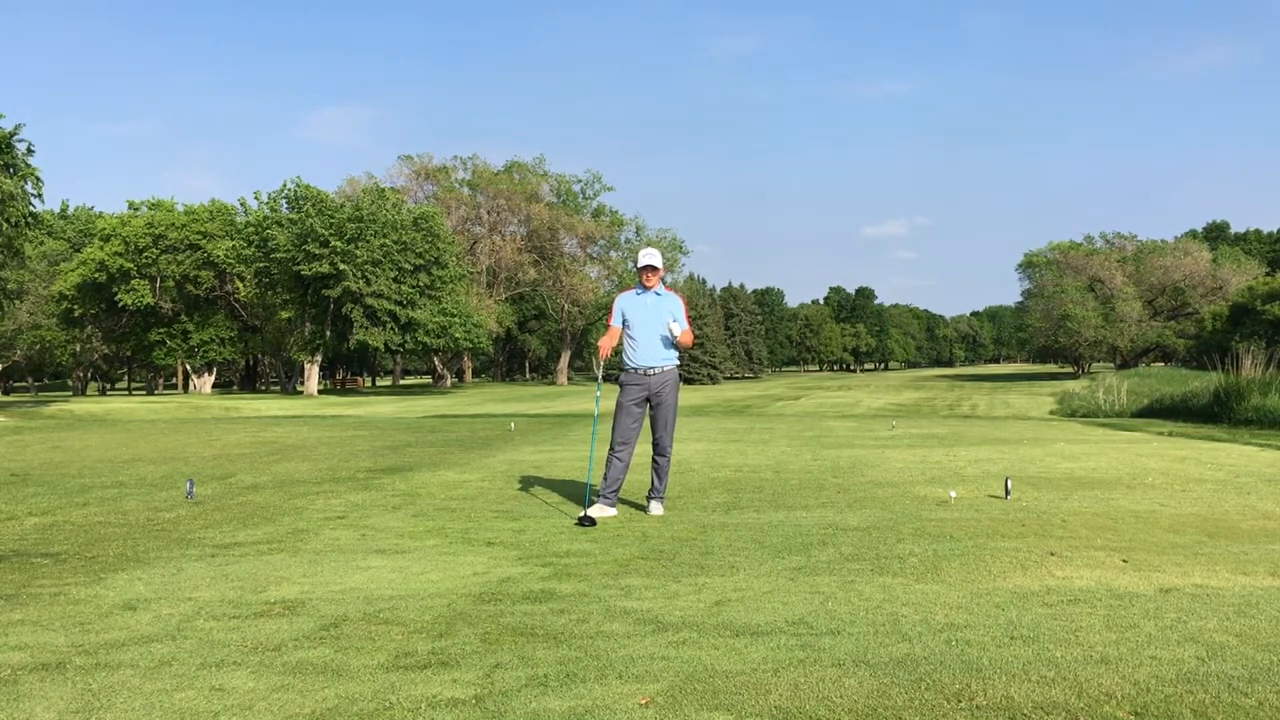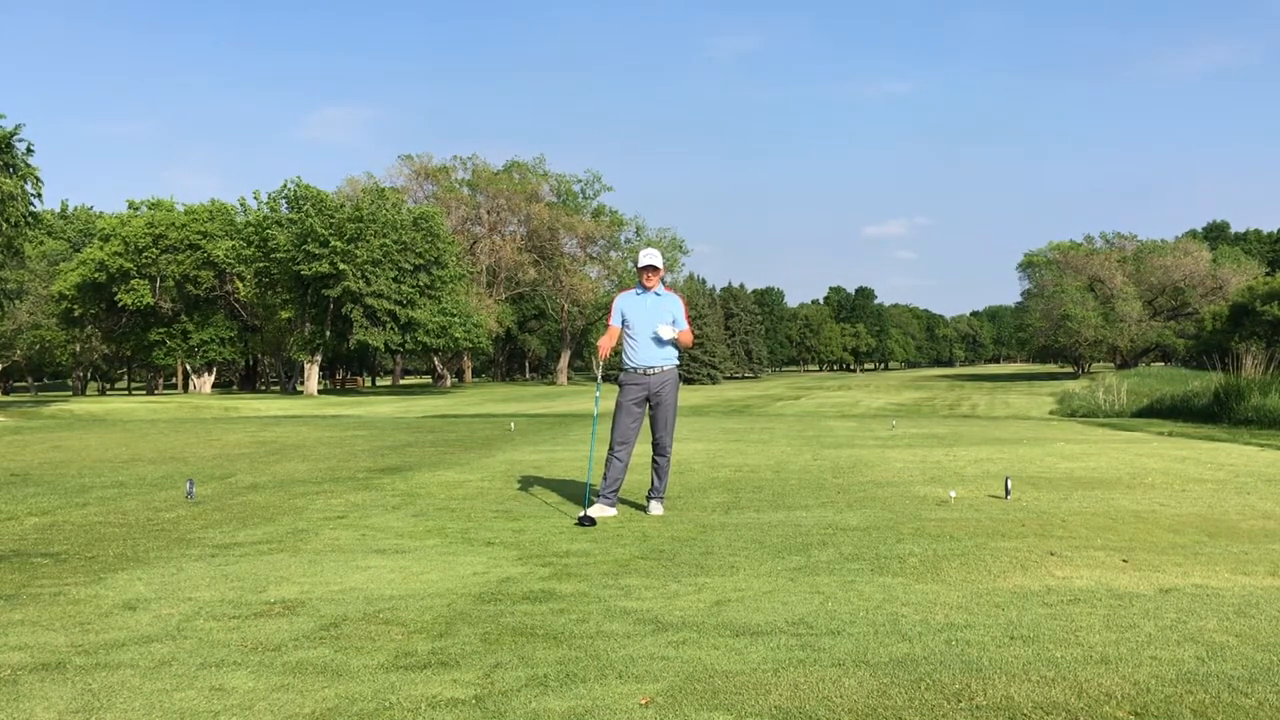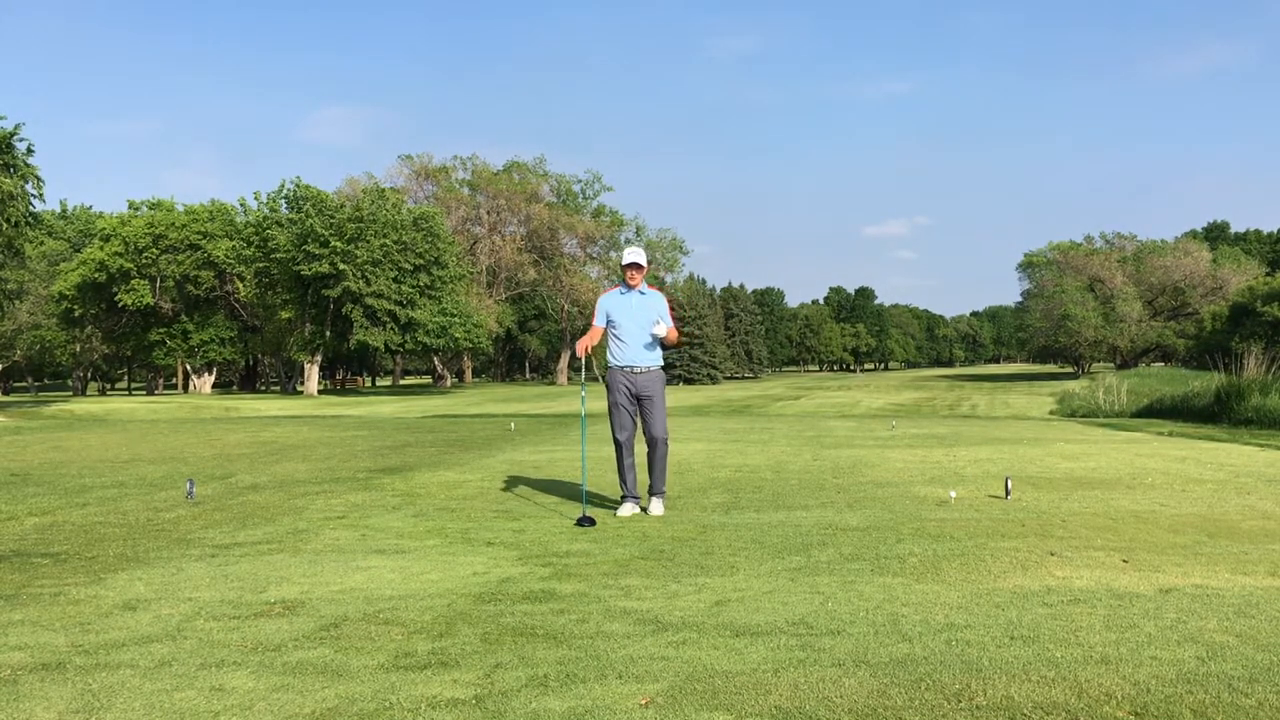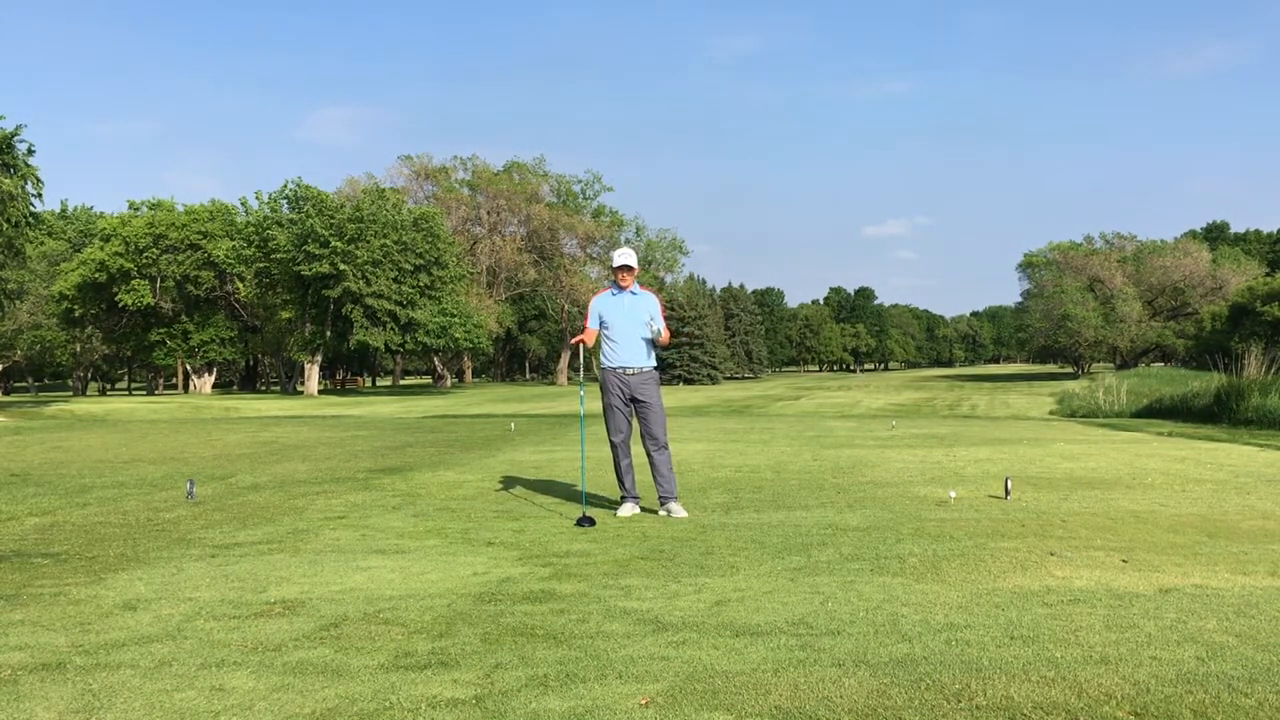
dt=0.7s
person 1, frame 1
left shoulder: (674, 300)
right shoulder: (623, 300)
left elbow: (688, 340)
right elbow: (613, 334)
left wrist: (678, 335)
right wrist: (605, 341)
left hip: (665, 377)
right hip: (633, 378)
left knee: (662, 443)
right knee: (621, 441)
left ankle: (656, 498)
right ankle: (606, 501)
person 1, frame 2
left shoulder: (674, 301)
right shoulder: (623, 299)
left elbow: (688, 340)
right elbow: (612, 334)
left wrist: (674, 334)
right wrist: (604, 341)
left hip: (665, 377)
right hip: (632, 377)
left knee: (662, 442)
right knee: (620, 440)
left ankle: (656, 498)
right ankle: (606, 500)
person 1, frame 3
left shoulder: (657, 298)
right shoulder: (607, 299)
left elbow: (673, 337)
right elbow: (595, 333)
left wrist: (664, 333)
right wrist: (585, 340)
left hip: (651, 375)
right hip: (620, 376)
left knee: (658, 435)
right knee: (623, 439)
left ankle: (656, 494)
right ankle: (630, 498)
person 1, frame 4
left shoulder: (650, 299)
right shoulder: (599, 301)
left elbow: (665, 337)
right elbow: (590, 337)
left wrist: (659, 336)
right wrist: (581, 339)
left hip: (645, 376)
right hip: (613, 377)
left knee: (656, 438)
right knee: (619, 440)
left ankle: (669, 499)
right ankle: (629, 499)
